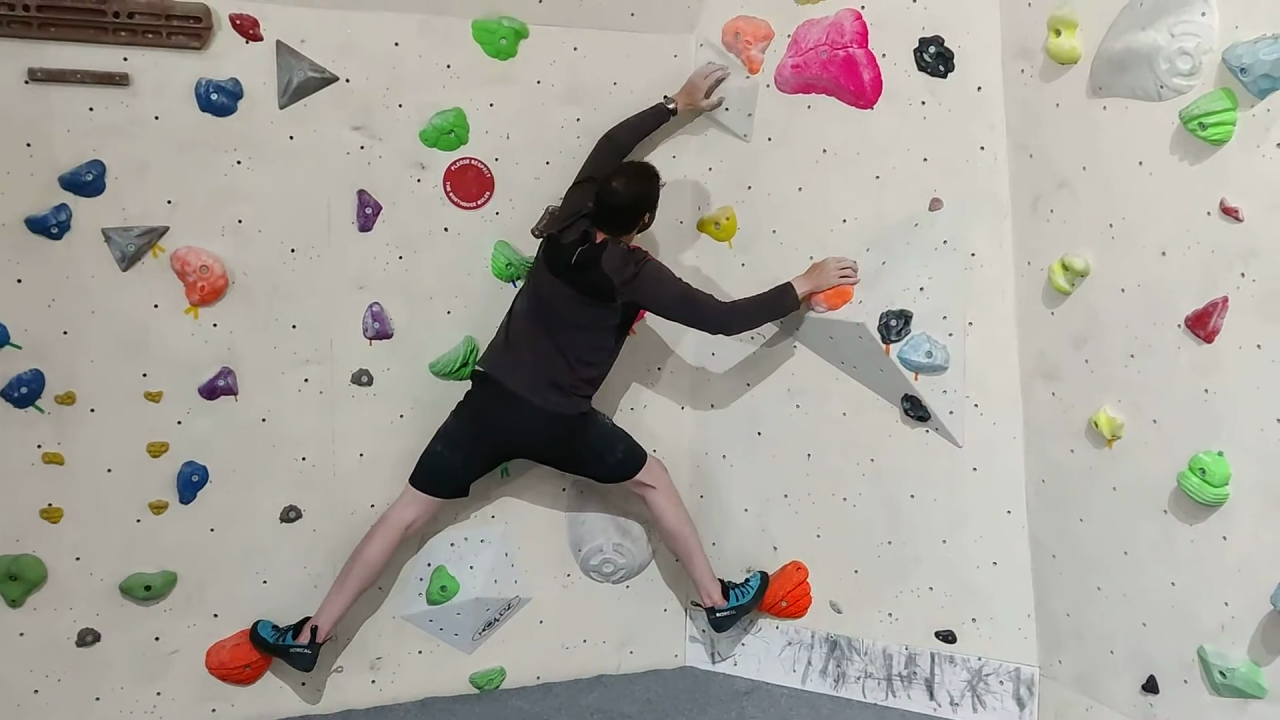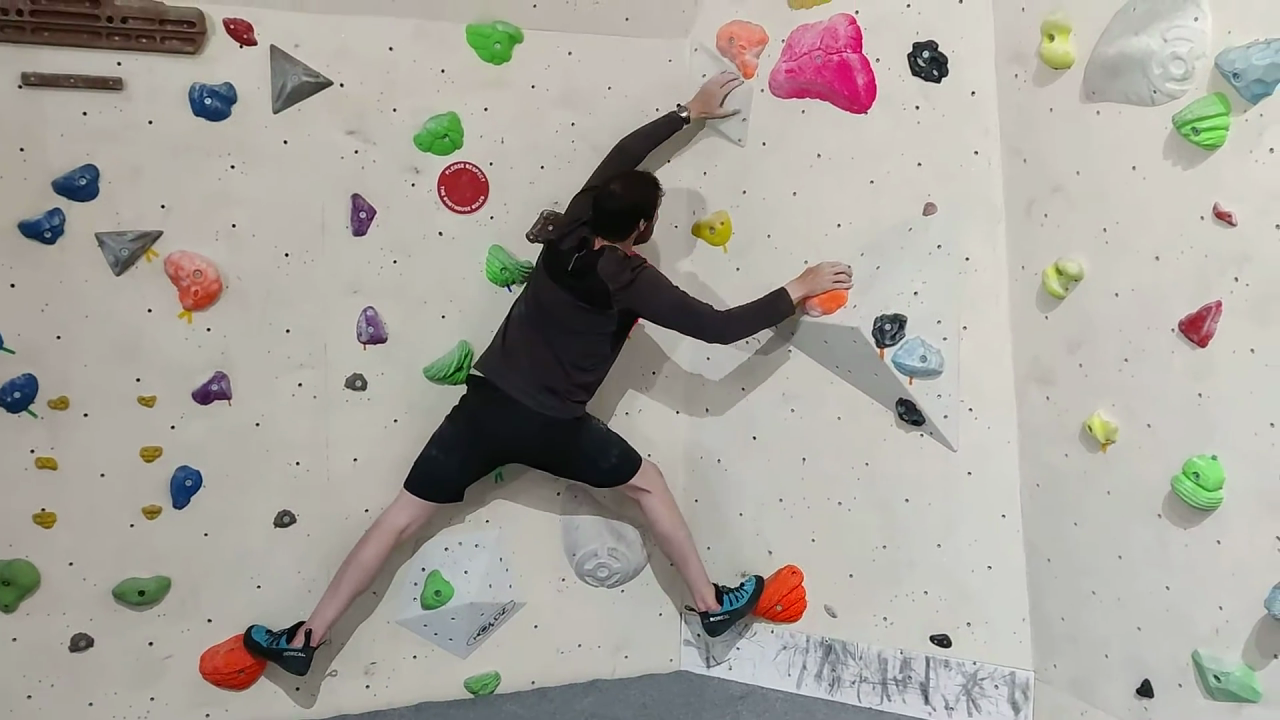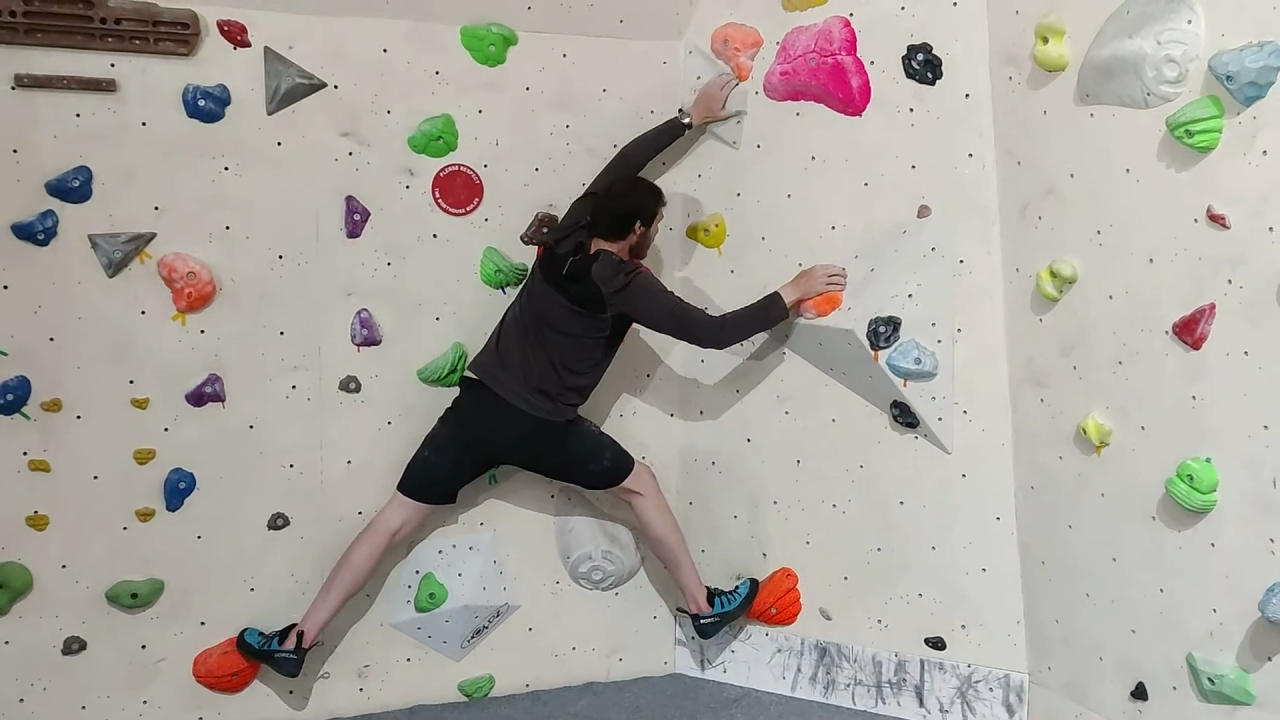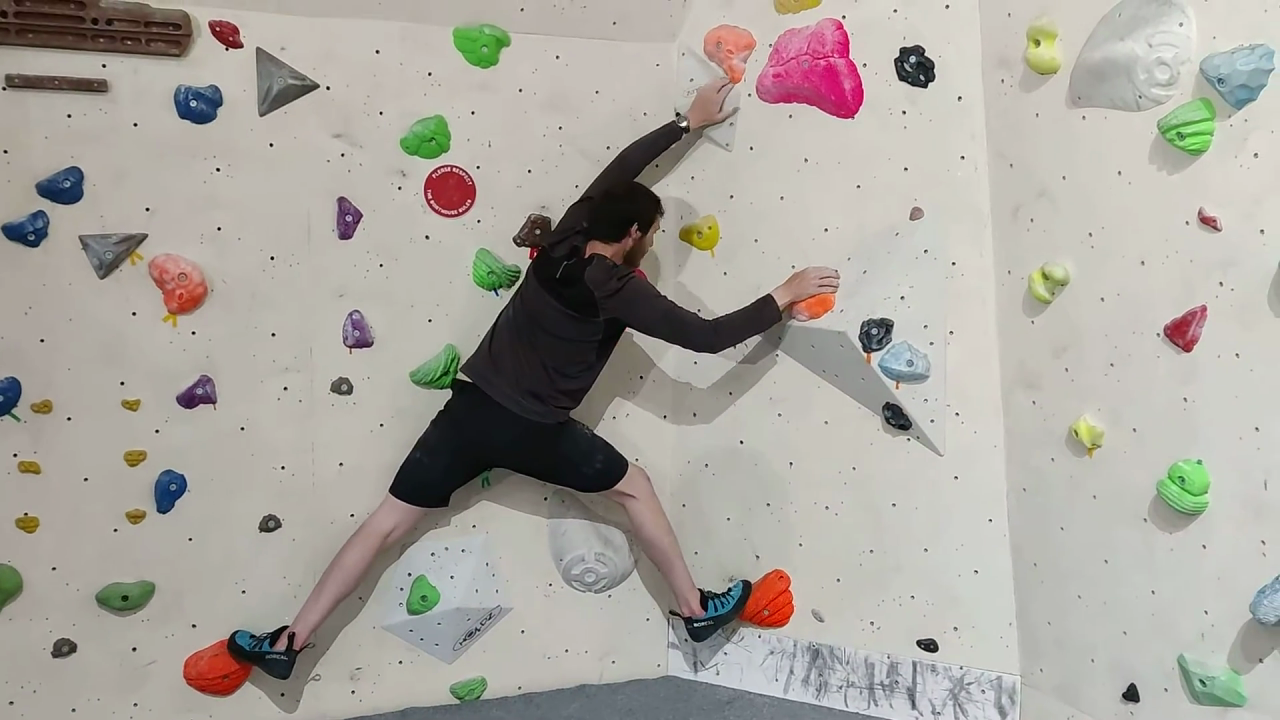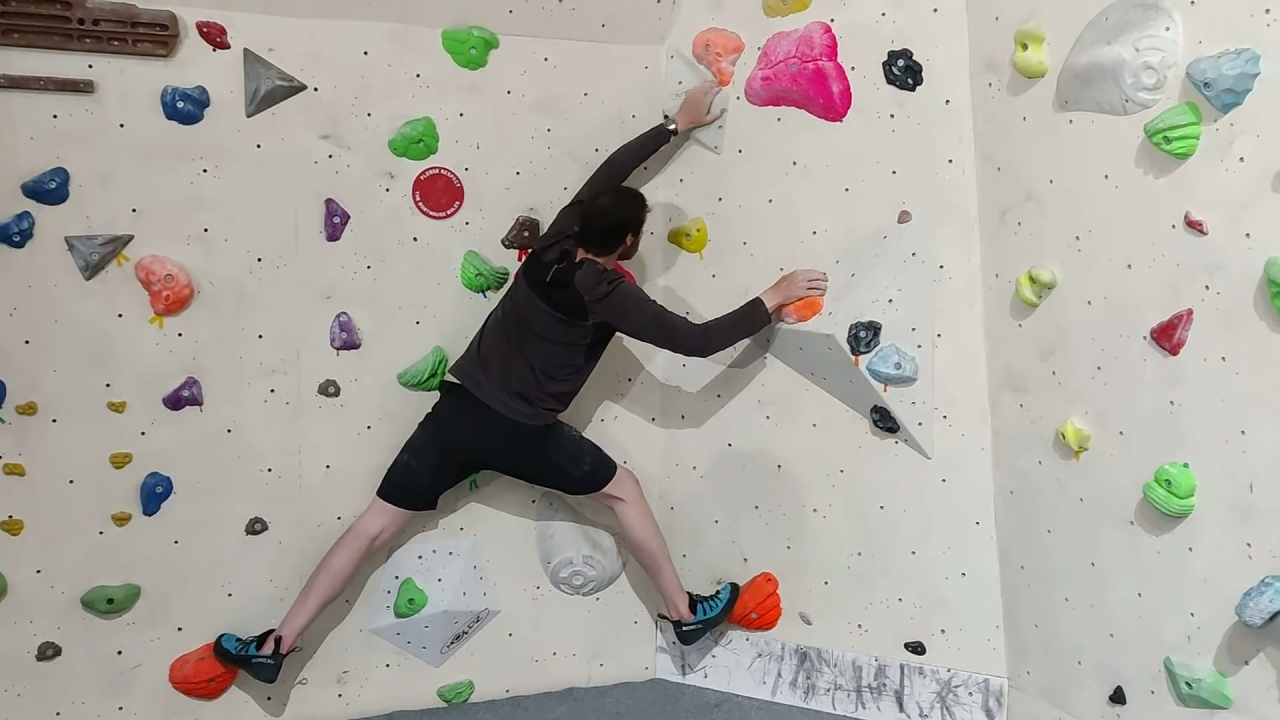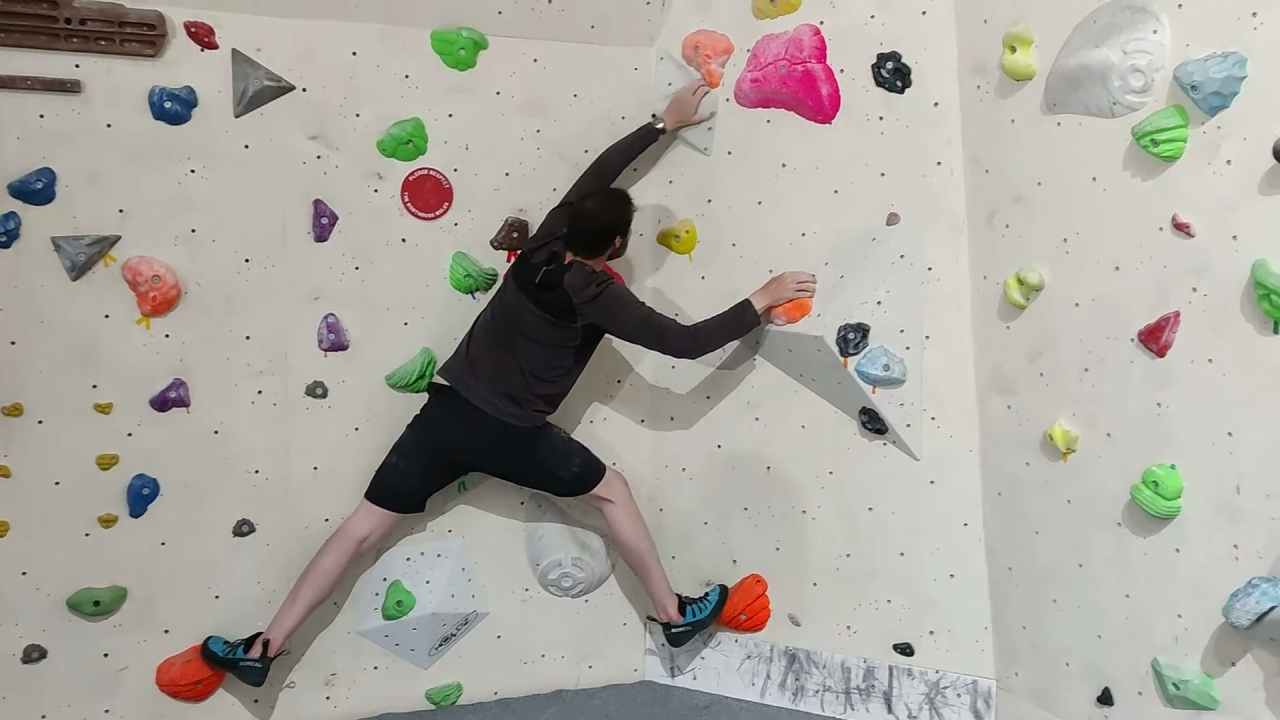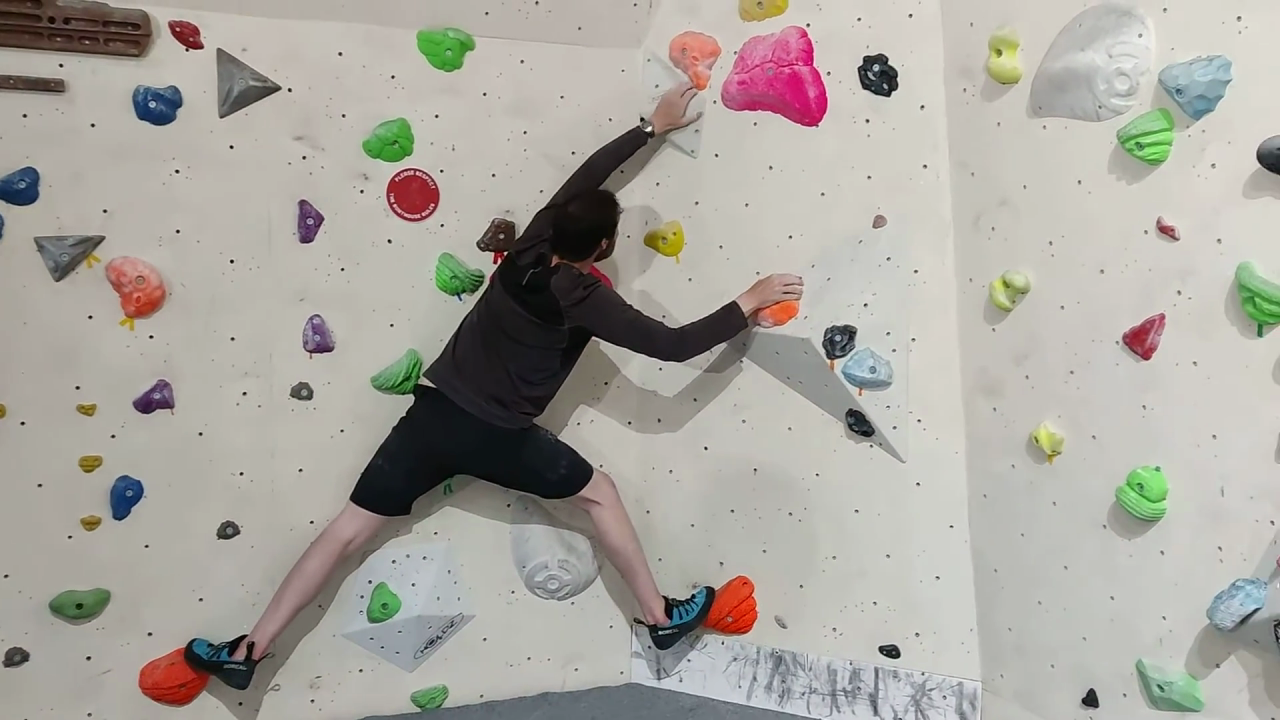
dt=0.2s
person 1, frame 1
left shoulder: (567, 224)
right shoulder: (634, 274)
left elbow: (608, 148)
right elbow: (724, 318)
left wrist: (673, 106)
right wrist: (804, 286)
left hip: (491, 403)
right hip: (560, 423)
left knee: (406, 512)
right knee: (652, 481)
left ankle: (312, 634)
right ankle: (715, 600)
person 1, frame 2
left shoulder: (569, 230)
right shoulder: (630, 280)
left elbow: (619, 157)
right elbow: (719, 326)
left wrist: (686, 113)
right wrist: (798, 290)
left hip: (486, 406)
right hip: (553, 427)
left knee: (400, 517)
right knee: (648, 484)
left ankle: (306, 637)
right ankle: (710, 605)
person 1, frame 3
left shoulder: (569, 234)
right shoulder: (625, 285)
left elbow: (624, 162)
right elbow: (714, 332)
left wrist: (689, 119)
right wrist: (792, 294)
left hip: (478, 407)
right hip: (542, 429)
left knee: (393, 520)
right knee: (641, 486)
left ankle: (297, 640)
right ankle: (701, 606)
person 1, frame 4
left shoulder: (566, 237)
right shoulder: (619, 289)
left elbow: (621, 167)
right elbow: (708, 337)
left wrist: (686, 123)
right wrist: (784, 297)
left hip: (470, 410)
right hip: (534, 432)
left knee: (385, 523)
right knee: (634, 487)
left ankle: (288, 642)
right ankle: (694, 609)
person 1, frame 5
left shoulder: (556, 240)
right shoulder: (607, 294)
left elbow: (610, 169)
right elbow: (698, 340)
left wrist: (675, 125)
right wrist: (773, 299)
left hip: (458, 412)
right hip: (521, 434)
left knee: (373, 525)
right knee: (623, 490)
left ankle: (275, 645)
right ankle: (683, 613)
person 1, frame 6
left shoulder: (546, 240)
right shoulder: (596, 296)
left elbow: (599, 170)
right elbow: (687, 341)
left wrist: (663, 124)
right wrist: (762, 300)
left hip: (446, 413)
right hip: (509, 434)
left knee: (361, 528)
right knee: (612, 492)
left ankle: (262, 649)
right ankle: (672, 615)
person 1, frame 7
left shoulder: (532, 243)
right shoulder: (584, 298)
left elbow: (586, 174)
right elbow: (675, 345)
left wrist: (651, 127)
right wrist: (748, 303)
left hip: (432, 414)
right hip: (494, 436)
left knee: (346, 531)
right knee: (599, 493)
left ankle: (247, 652)
right ankle: (659, 617)
